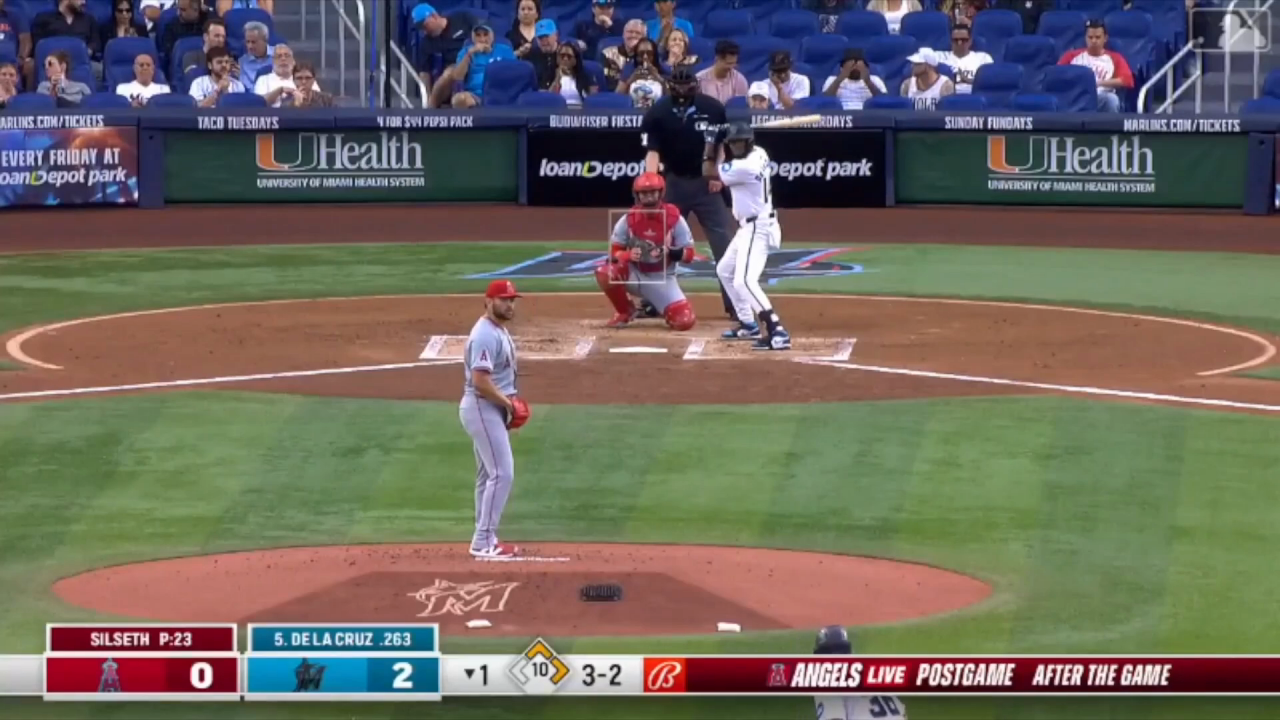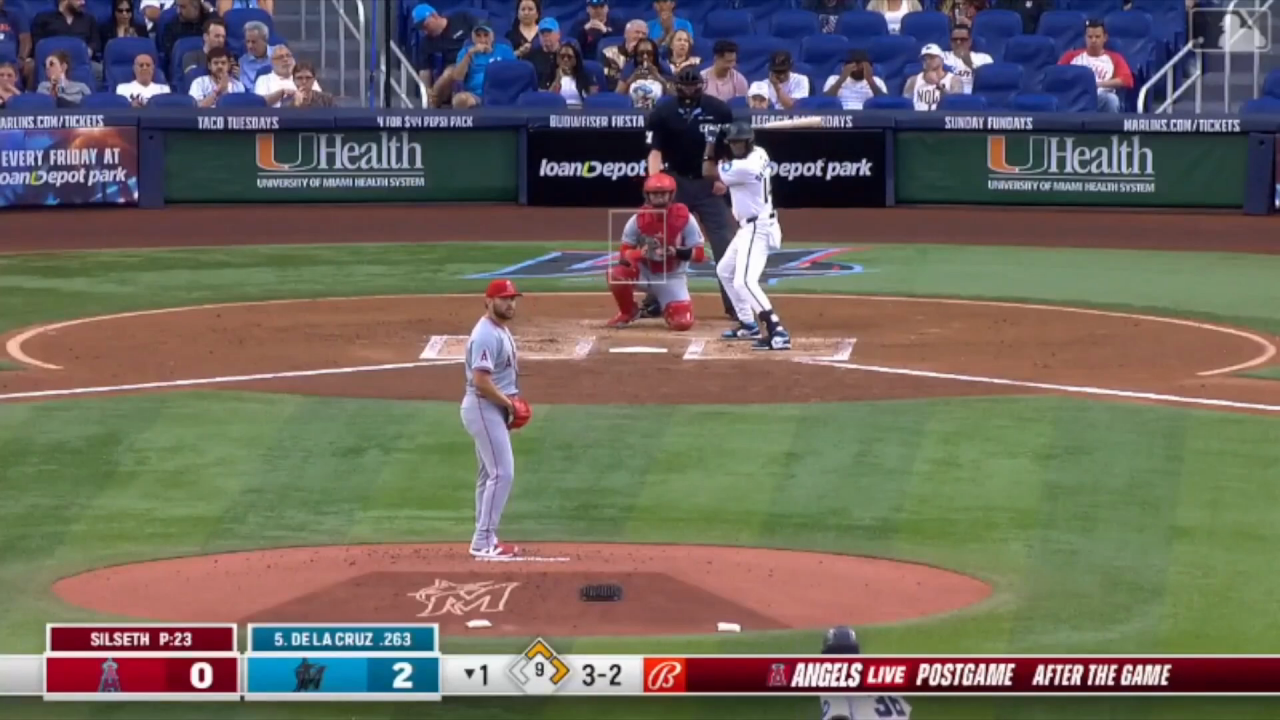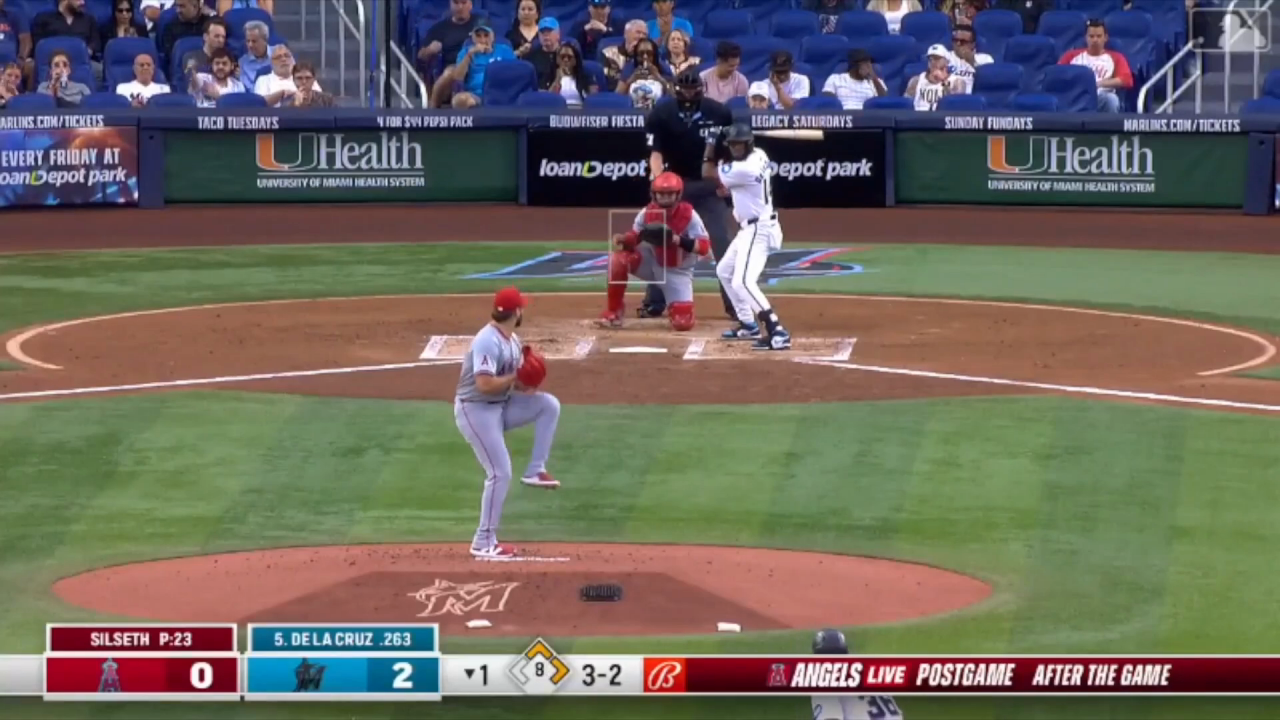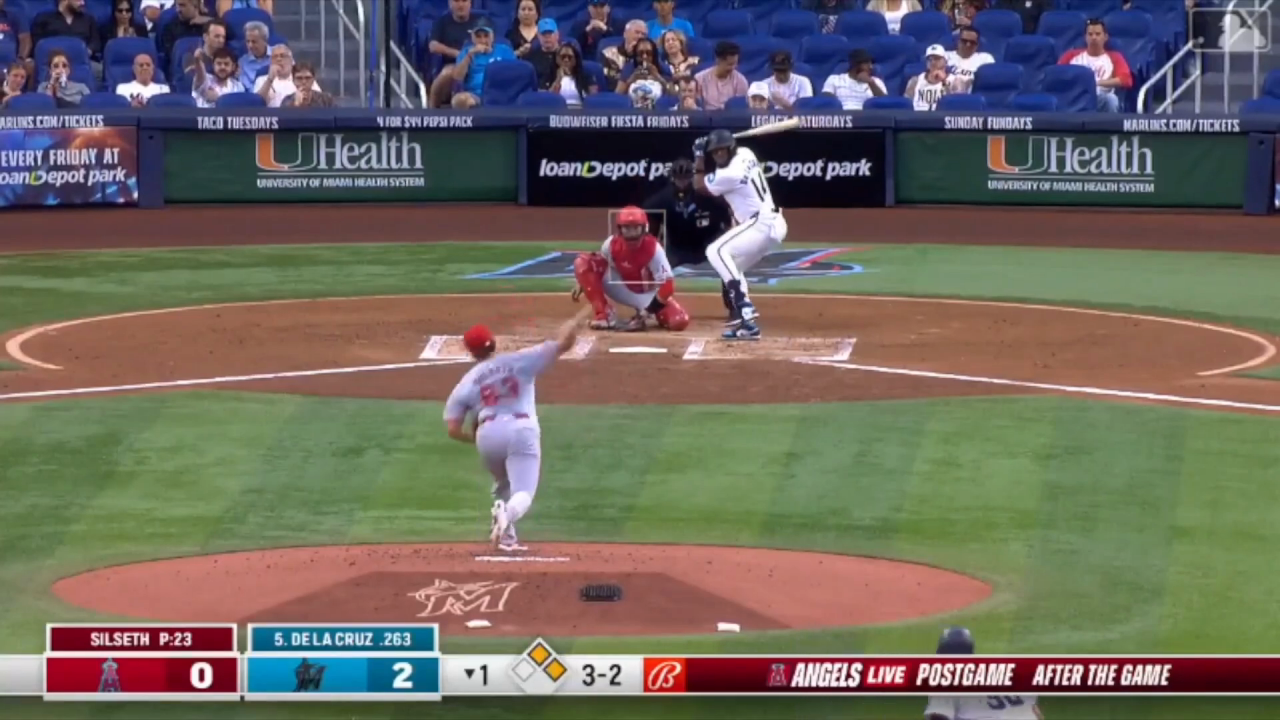
dt=0.7s
person 1, frame 1
left shoulder: (500, 330)
right shoulder: (485, 335)
right elbow: (480, 382)
left wrist: (510, 404)
right wrist: (510, 404)
left hip: (491, 410)
right hip: (482, 409)
left knee: (489, 474)
right knee: (502, 474)
left ankle: (485, 539)
right ankle: (483, 542)
person 1, frame 2
left shoulder: (502, 330)
right shoulder: (486, 335)
right elbow: (481, 381)
left wrist: (512, 404)
right wrist: (511, 404)
left hip: (495, 409)
right hip: (484, 409)
left knee: (491, 475)
right knee: (502, 474)
left ankle: (486, 539)
right ankle: (482, 542)
person 1, frame 3
left shoulder: (512, 339)
right shoulder: (487, 342)
left elbow: (520, 374)
right elbow: (486, 385)
right wrist: (518, 377)
left hip: (502, 406)
right hip: (475, 410)
left knee: (549, 405)
right knee: (500, 474)
left ankle: (535, 470)
right ankle: (483, 542)
person 1, frame 4
left shoulder: (465, 385)
right shoulder: (519, 360)
left elbow: (452, 429)
right elbow: (561, 345)
left wrist: (475, 437)
right wrist: (577, 320)
left hip: (488, 436)
right hip: (522, 432)
left knee: (504, 486)
right knee: (522, 495)
left ankle: (505, 533)
right ankle: (506, 515)
person 2, frame 1
left shoulder: (712, 107)
right shoulder: (657, 112)
right elbow: (653, 151)
left hip: (706, 181)
right hip: (674, 181)
left knee: (722, 241)
left ankle: (734, 302)
person 2, frame 2
left shoulder: (718, 109)
right shoulder: (662, 112)
right elbow: (656, 150)
left hip: (709, 183)
right hip: (677, 182)
left knee: (723, 242)
left ankle: (734, 304)
right ankle: (653, 301)
person 2, frame 3
left shoulder: (718, 111)
right shoulder: (662, 113)
right elbow: (656, 151)
right wrist: (658, 179)
left hip: (710, 185)
left knee: (722, 242)
left ankle: (735, 304)
right ankle: (654, 303)
person 2, frame 4
left shoulder: (709, 195)
right shoulder: (662, 199)
left elbow: (729, 225)
right elbow: (650, 231)
left hip: (709, 241)
right hip: (677, 246)
left ankle: (735, 306)
person 3, frame 1
left shoulder: (745, 167)
right shoulder: (758, 154)
left elbow: (709, 172)
right elbow: (730, 159)
left wrist: (710, 144)
left hip: (757, 229)
right hip: (749, 227)
left knee: (743, 281)
right knee: (725, 270)
left ankle: (777, 332)
right ankle: (748, 324)
person 3, frame 2
left shoulder: (745, 167)
right shoulder: (758, 154)
right elbow: (728, 161)
right wrist: (719, 144)
left hip: (758, 229)
right hip: (750, 227)
left knee: (744, 281)
right knee: (725, 271)
left ankle: (778, 333)
right ankle: (748, 324)
person 3, frame 3
left shoulder: (745, 169)
right shoulder: (758, 155)
right elbow: (729, 162)
left hip: (758, 230)
right hip: (750, 229)
left knee: (742, 282)
right knee: (725, 271)
left ankle: (777, 332)
right ankle: (749, 324)
person 3, frame 4
left shoulder: (729, 174)
right shoulder: (745, 154)
left elbow: (699, 185)
left wrist: (698, 155)
left hip: (762, 223)
right hip: (767, 223)
left knee: (716, 251)
right knee: (734, 267)
left ankle: (743, 305)
right ankle: (748, 325)
